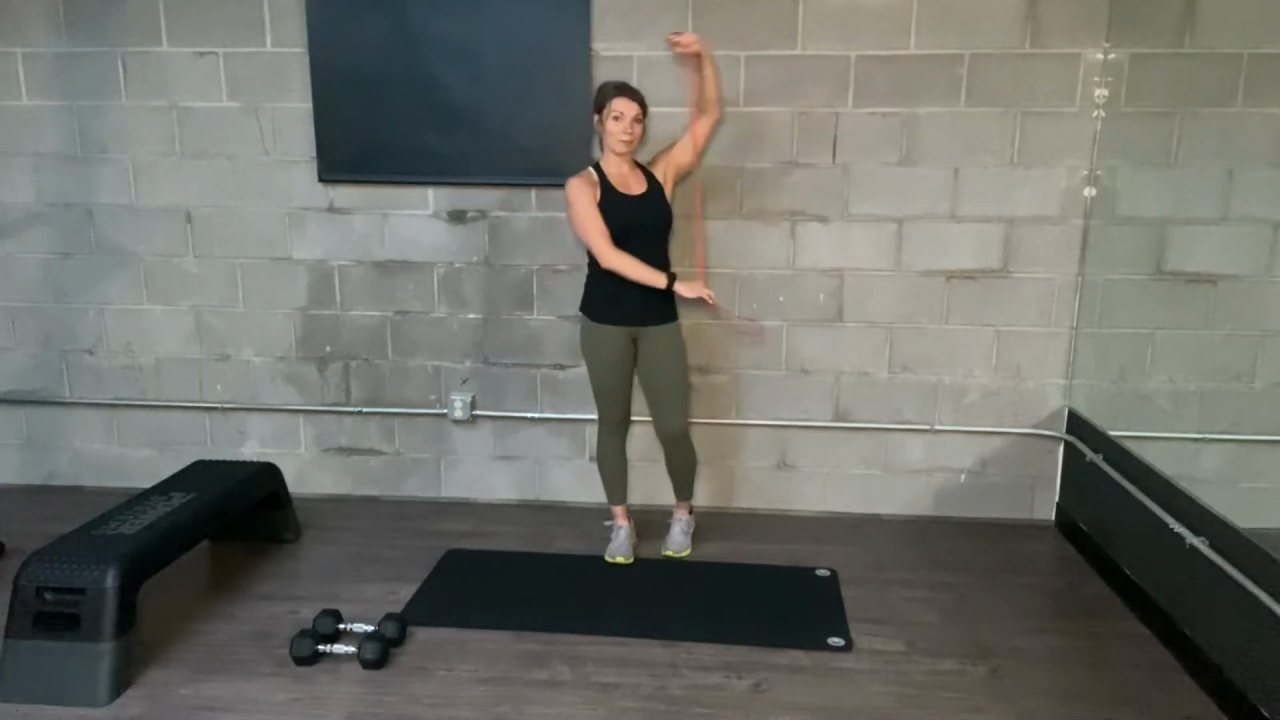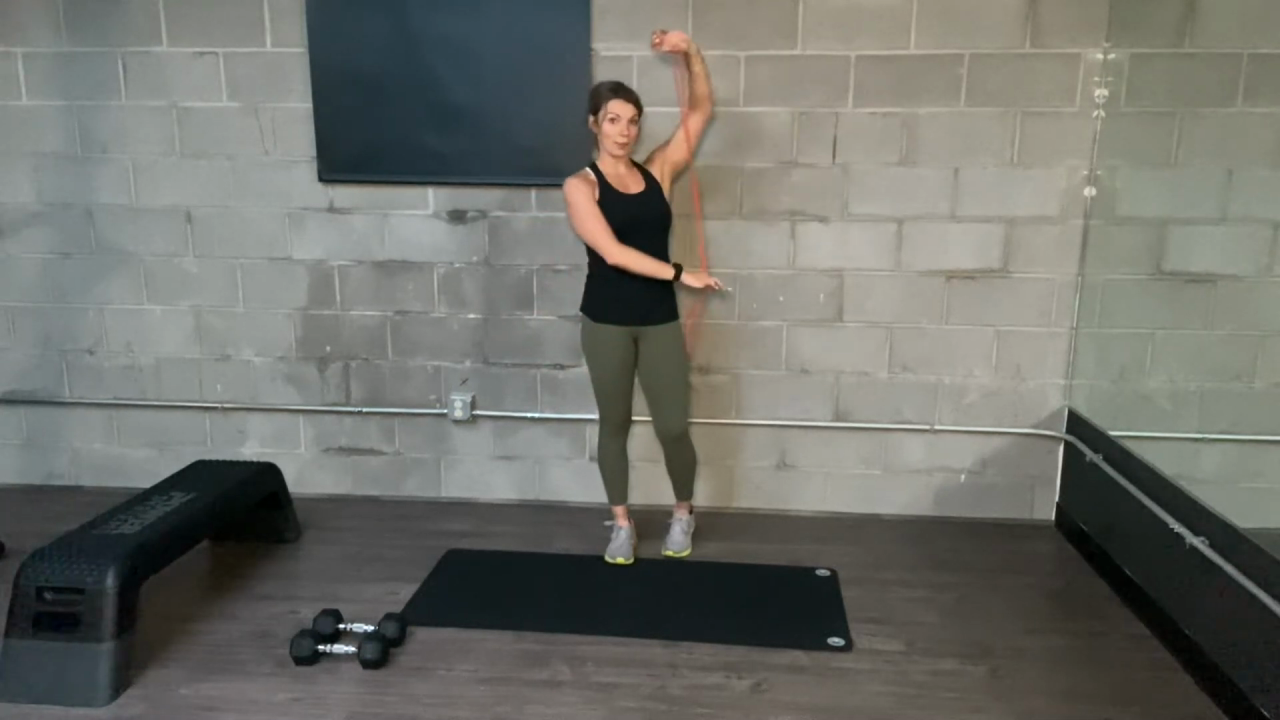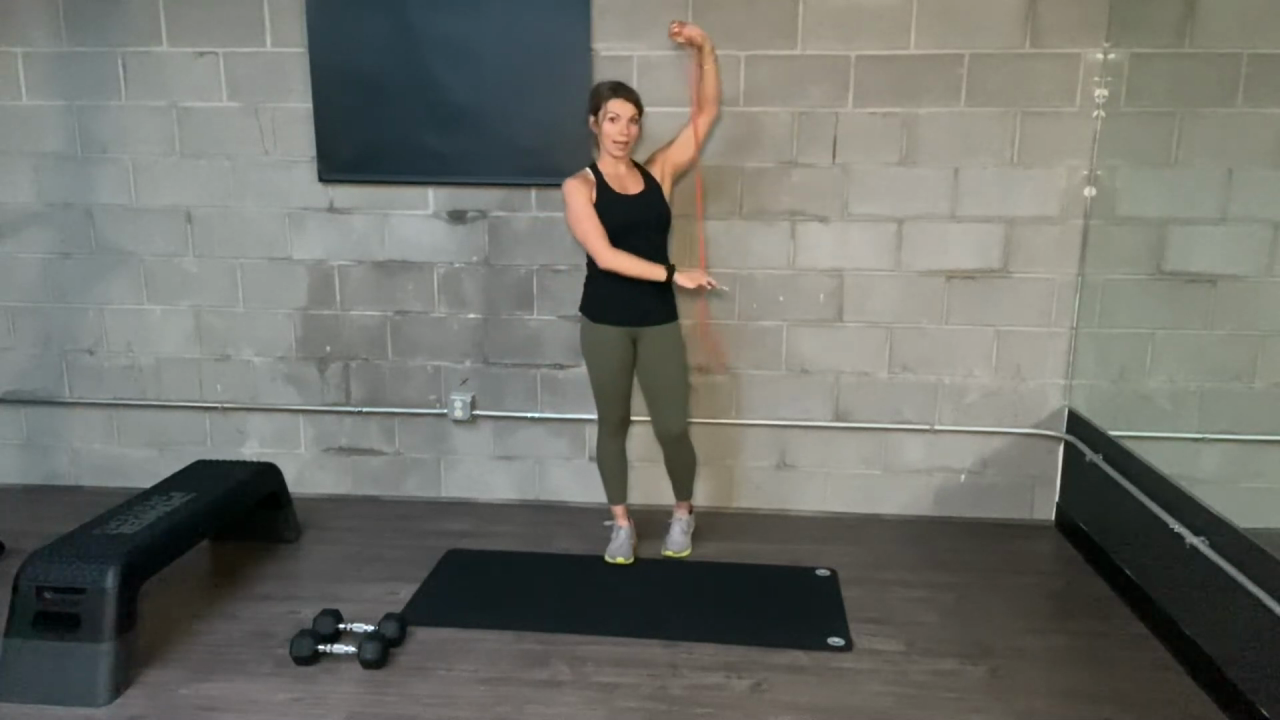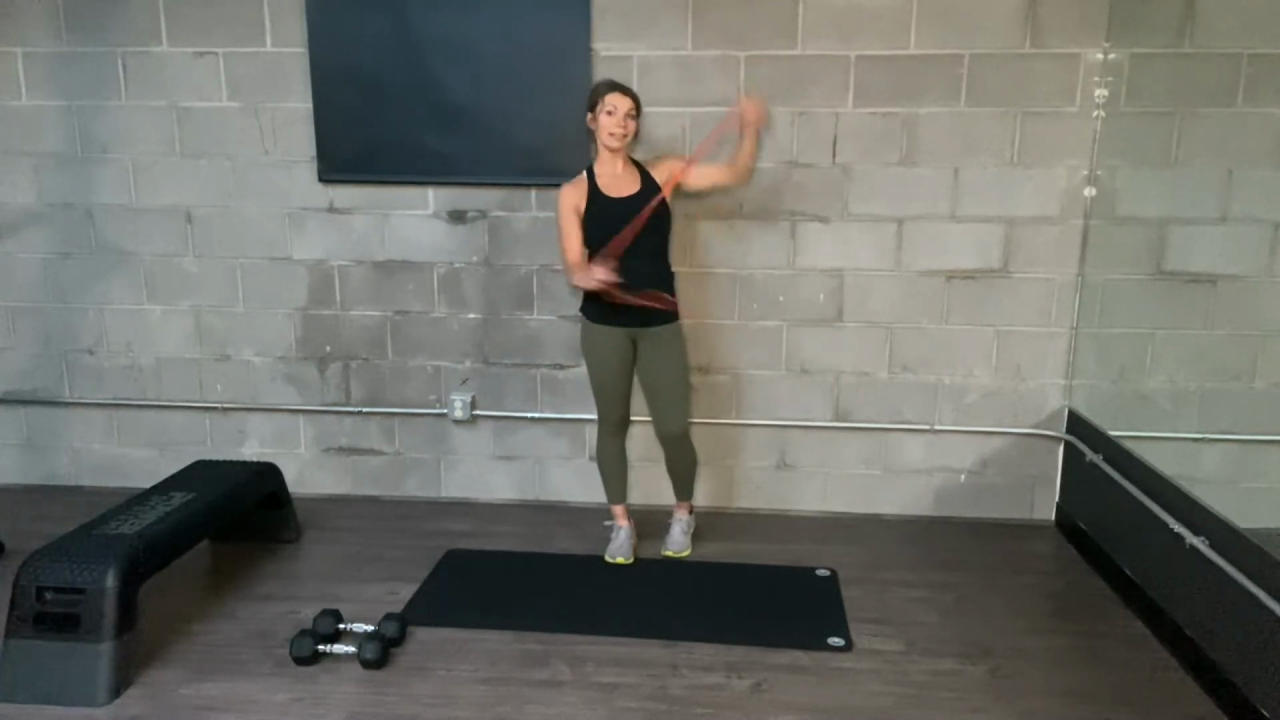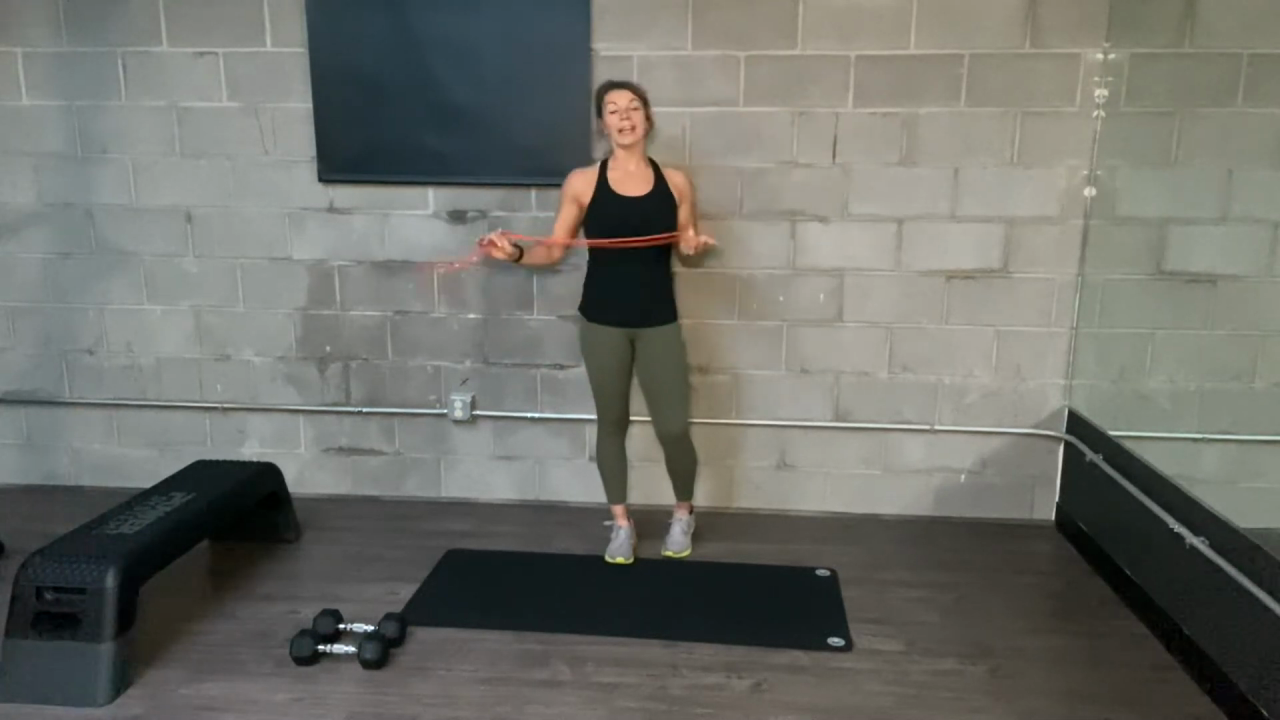
dt=0.3s
person 1, frame 1
left shoulder: (661, 173)
right shoulder: (582, 185)
left elbow: (706, 118)
right elbow: (607, 255)
left wrist: (700, 60)
right wrist: (674, 282)
left hip: (659, 322)
right hip: (605, 322)
left knee: (674, 427)
right knee: (612, 424)
left ankle: (682, 514)
right ankle: (621, 523)
person 1, frame 2
left shoulder: (657, 171)
right shoulder: (580, 185)
left elbow: (701, 111)
right elbow: (612, 252)
left wrist: (691, 54)
right wrist: (680, 273)
left hip: (659, 320)
right hip: (606, 321)
left knee: (673, 426)
right knee: (614, 424)
left ankle: (683, 514)
right ankle: (621, 523)
person 1, frame 3
left shoulder: (658, 171)
right shoulder: (579, 186)
left elbow: (707, 111)
right elbow: (605, 256)
left wrist: (704, 49)
right wrist: (673, 274)
left hip: (658, 321)
right hip: (605, 322)
left knee: (673, 428)
right knee: (613, 424)
left ankle: (682, 514)
right ankle: (621, 523)
person 1, frame 4
left shoulder: (658, 173)
right shoulder: (575, 193)
left elbow: (735, 174)
right elbow: (575, 266)
left wrist: (750, 132)
right wrist: (587, 274)
left hip: (659, 321)
right hip: (603, 322)
left knee: (673, 429)
right knee: (612, 423)
left ankle: (683, 513)
right ankle: (621, 523)
person 1, frame 5
left shoulder: (676, 182)
right shoulder: (583, 182)
left elbow: (686, 245)
right elbow: (553, 249)
left wrist: (693, 244)
right wrist: (514, 251)
left hip: (659, 321)
right hip: (602, 321)
left knee: (674, 428)
right knee: (612, 424)
left ankle: (683, 513)
right ankle: (621, 522)
